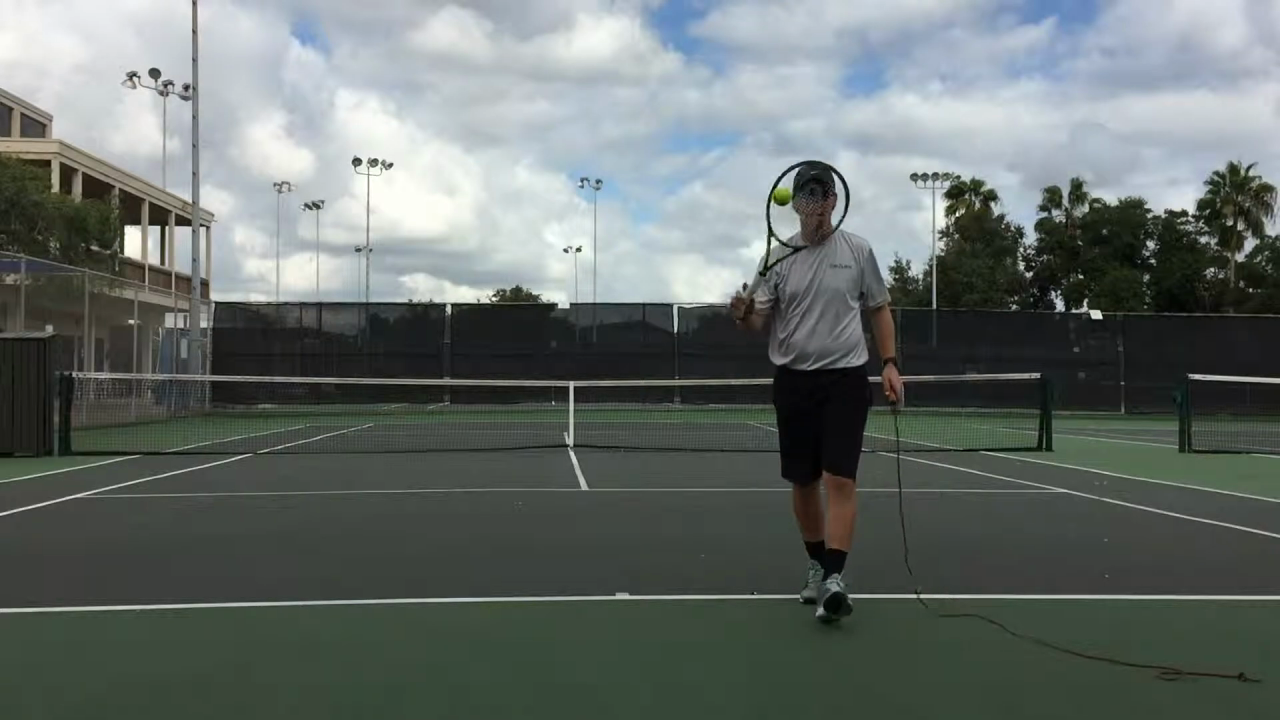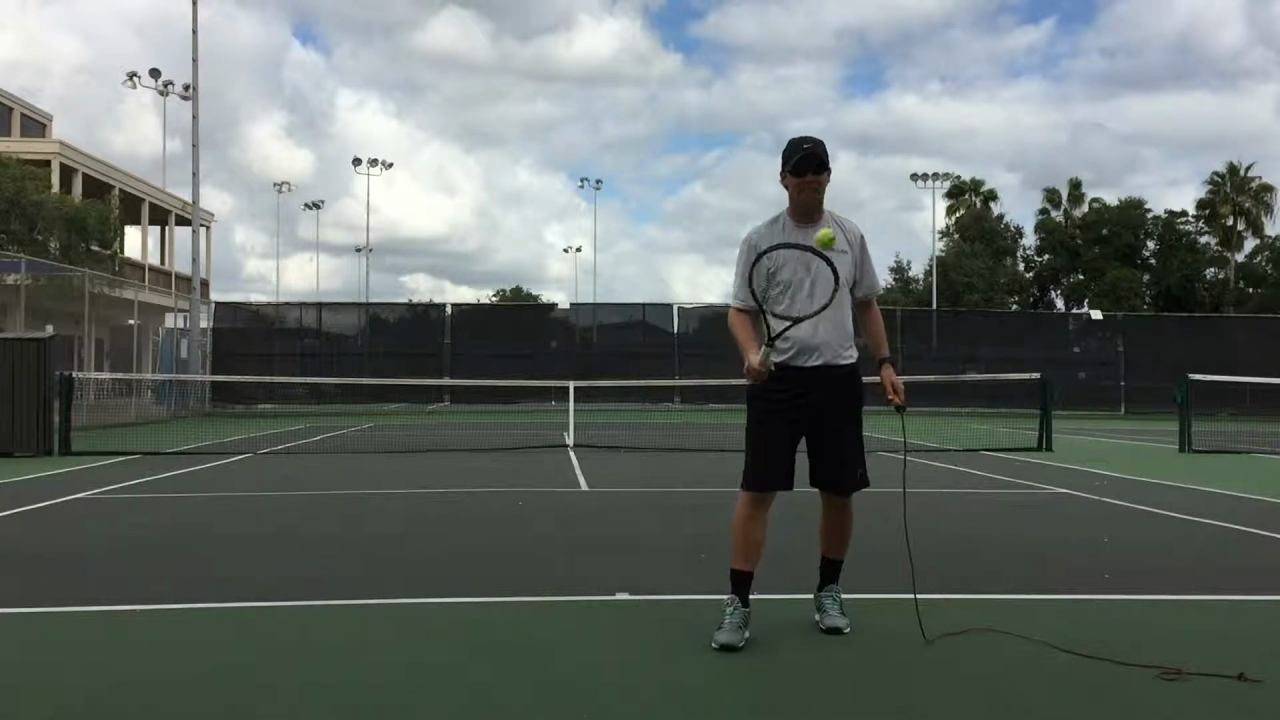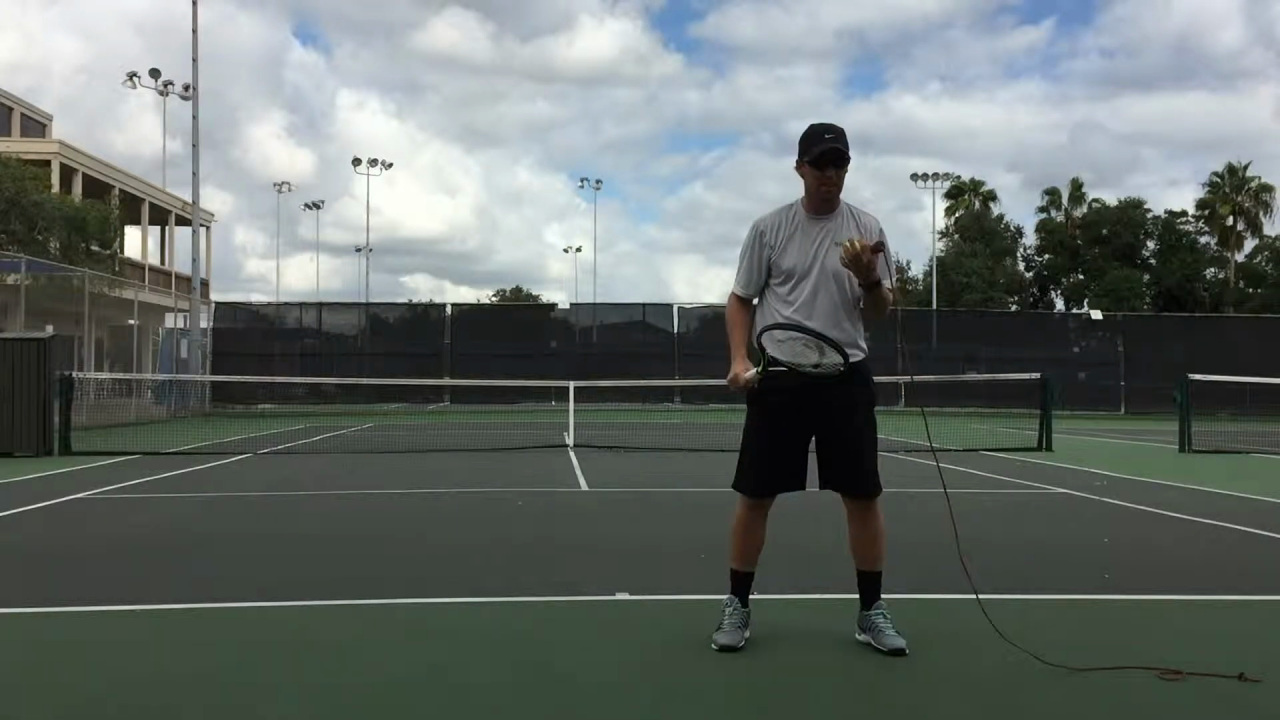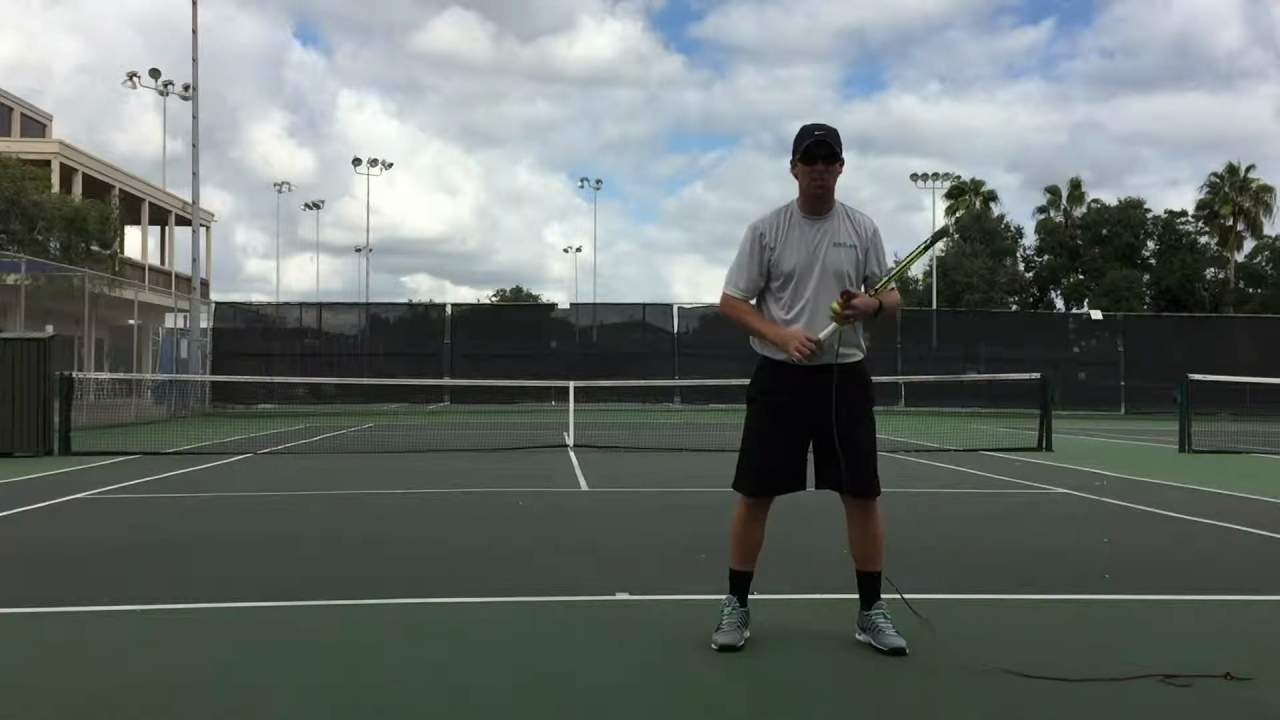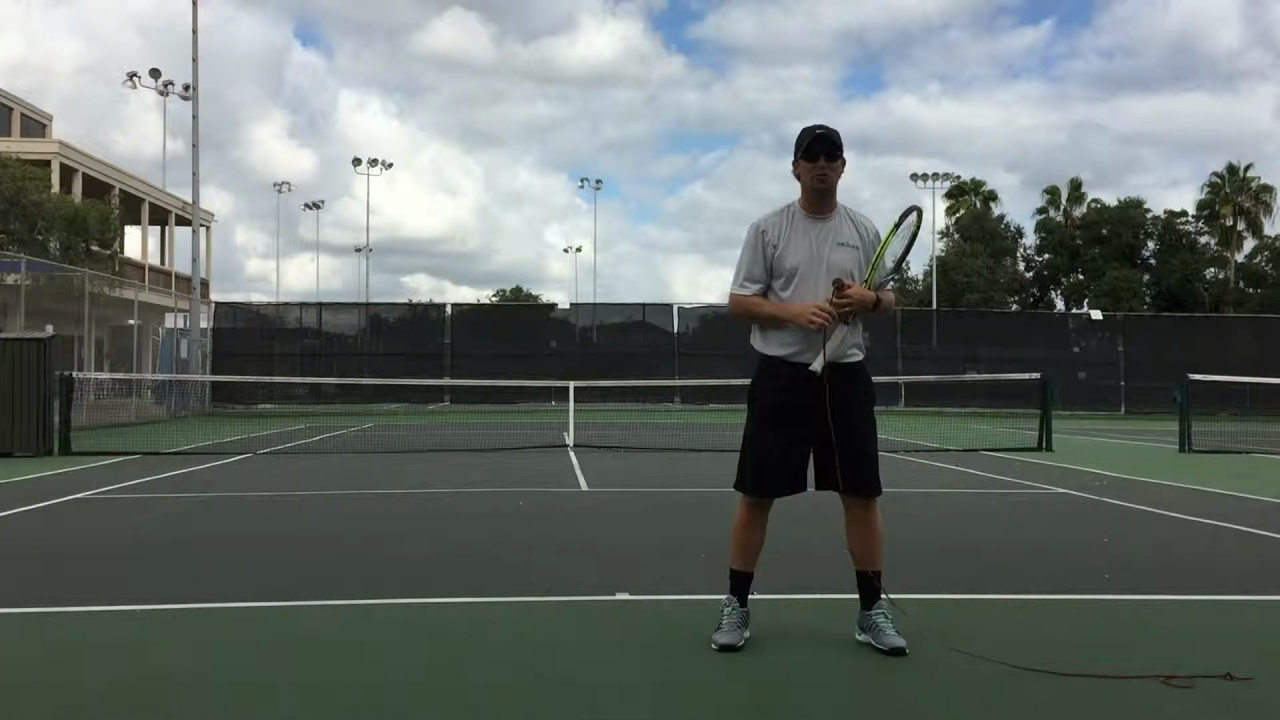
dt=1s
person 1, frame 1
left shoulder: (859, 251)
right shoulder: (776, 258)
left elbow: (879, 309)
right elbow: (758, 322)
left wrist: (890, 363)
right wrist: (742, 313)
left hip: (846, 378)
right hip: (793, 379)
left knee: (840, 479)
right knee: (803, 480)
left ankle: (834, 581)
right ankle: (816, 566)
person 1, frame 2
left shoulder: (850, 236)
right shoulder: (760, 239)
left elbow: (866, 305)
right elbow: (741, 310)
left wrist: (885, 364)
right wrist: (750, 352)
left hip: (837, 378)
right hip: (777, 381)
left knee: (839, 493)
right knee: (757, 491)
left ankle: (828, 592)
right ankle: (738, 605)
person 1, frame 3
left shoulder: (866, 228)
right shoulder: (768, 228)
left elbow: (880, 311)
right elbow: (740, 299)
left wrist: (870, 278)
right wrist: (739, 358)
left hip: (846, 377)
right hip: (778, 377)
left knee: (863, 496)
right knee: (755, 495)
left ankle: (871, 610)
right ankle: (737, 605)
person 1, frame 4
left shoulder: (862, 229)
right shoulder: (766, 229)
left elbow: (891, 296)
right elbow: (731, 301)
left wrist: (871, 304)
right wrist: (781, 335)
left hip: (845, 376)
right hip: (779, 377)
left knee: (862, 494)
right knee: (754, 494)
left ankle: (871, 610)
right ankle: (736, 605)
person 1, frame 5
left shoulder: (863, 230)
right shoulder: (767, 228)
left elbow: (888, 298)
right elbow: (738, 301)
left wrist: (868, 298)
right wrist: (794, 311)
left hip: (846, 375)
right hip: (781, 375)
left knee: (862, 495)
right knee: (756, 493)
left ankle: (871, 610)
right ankle: (736, 605)
